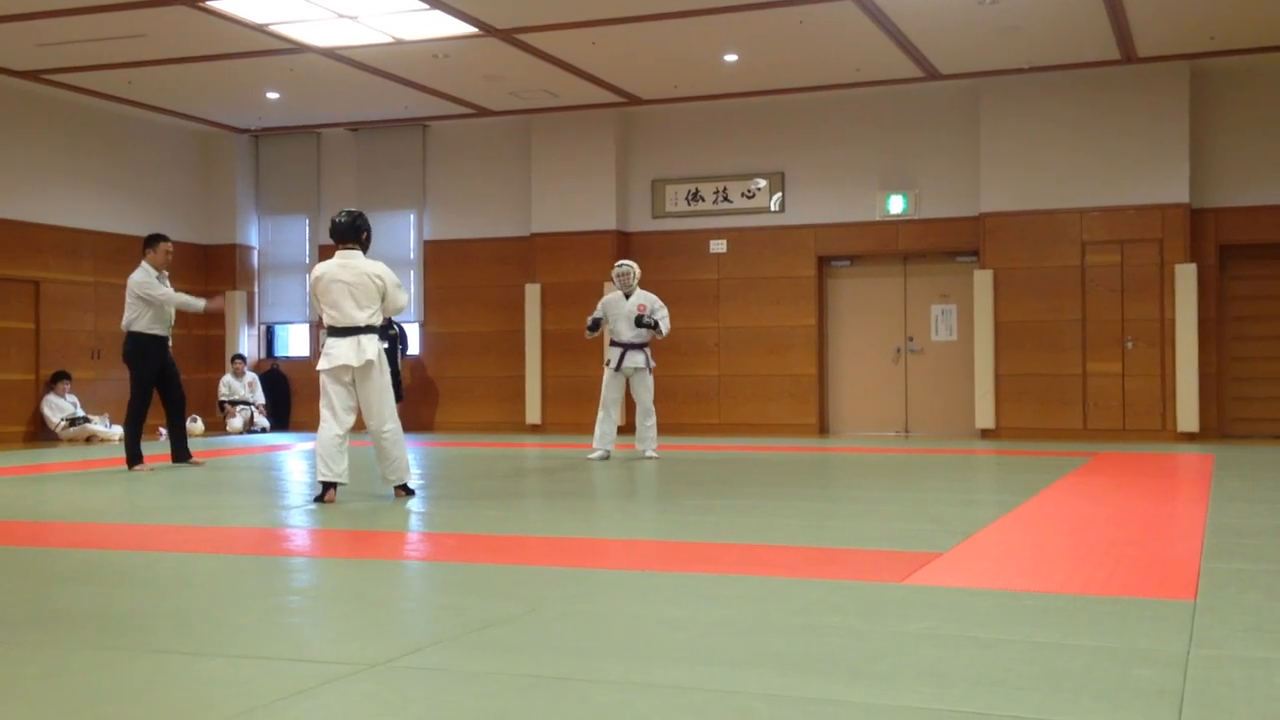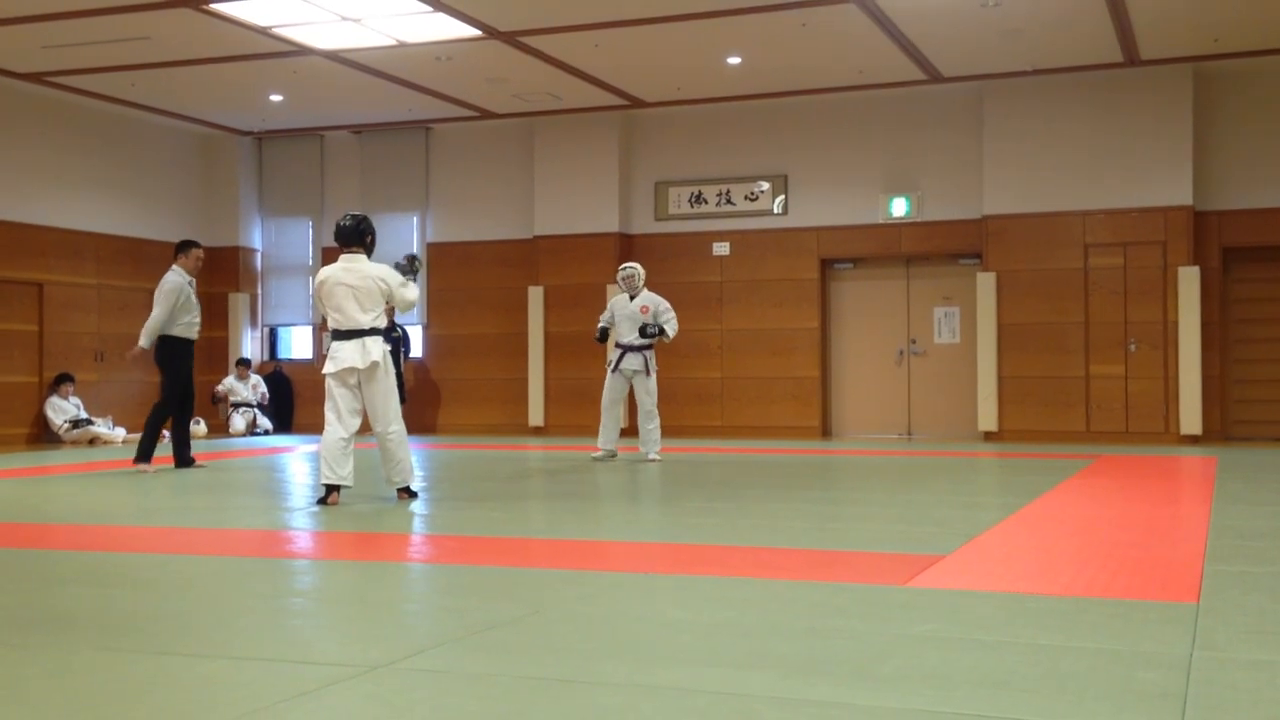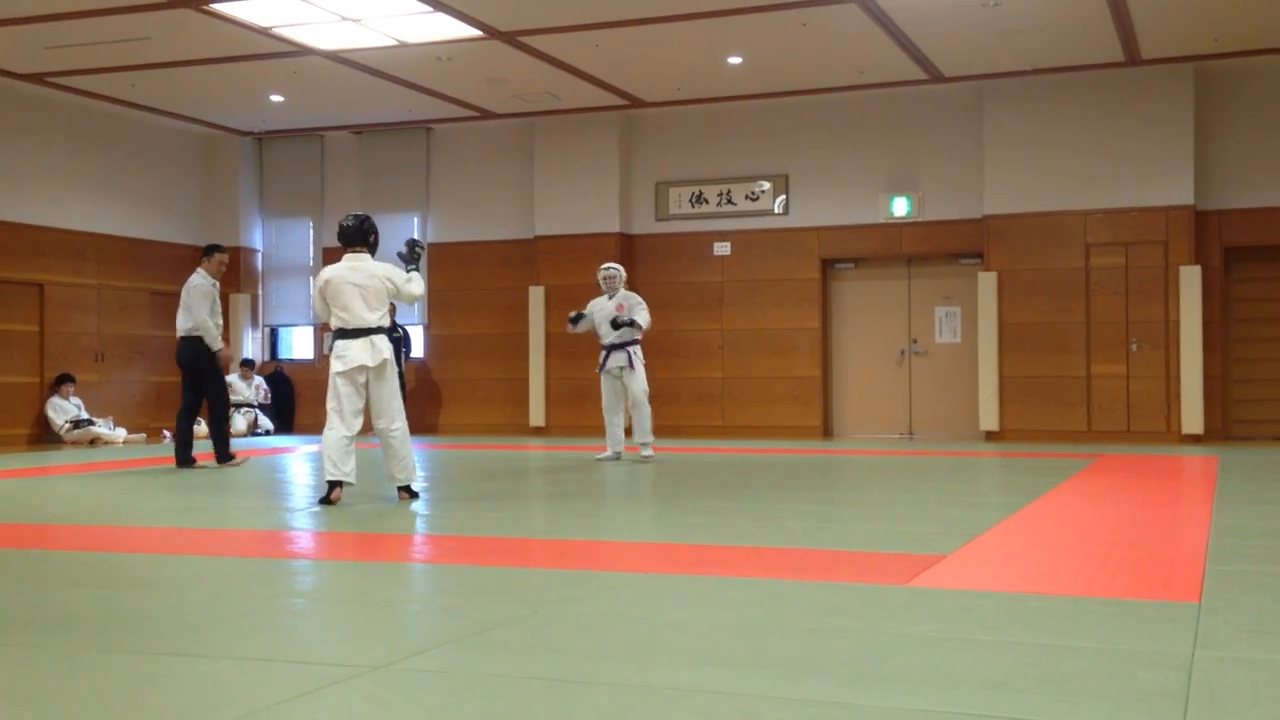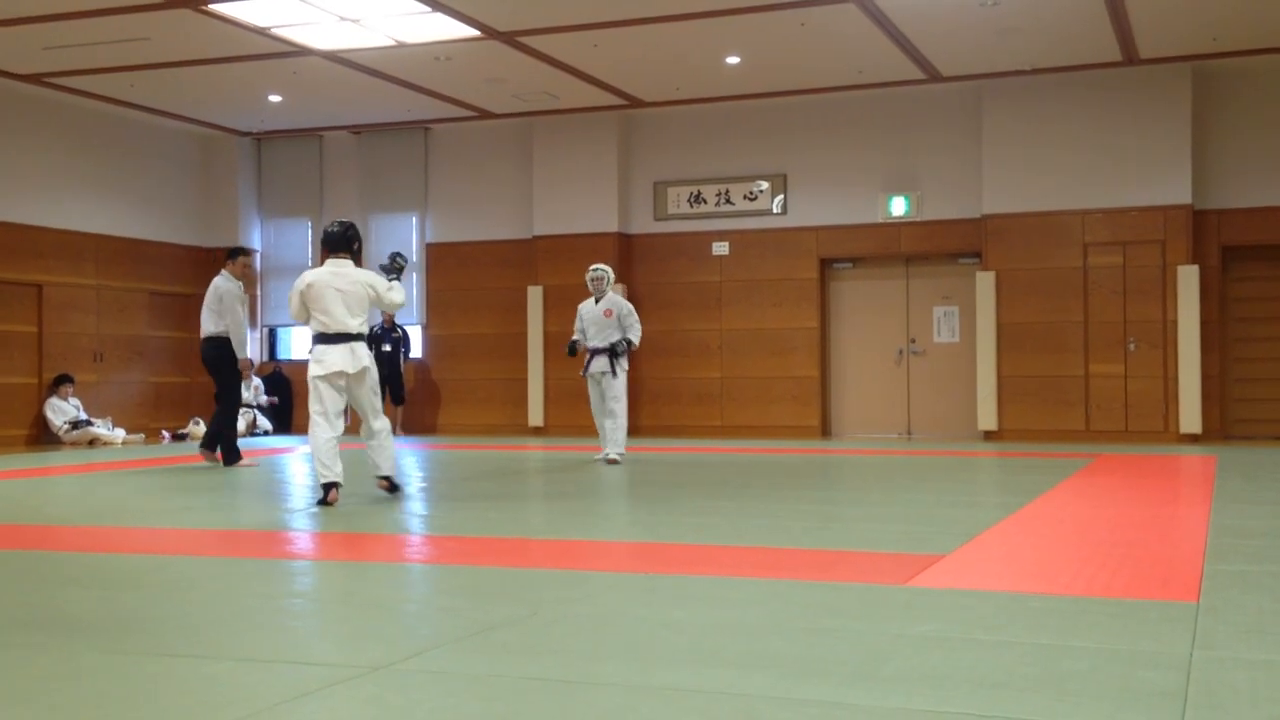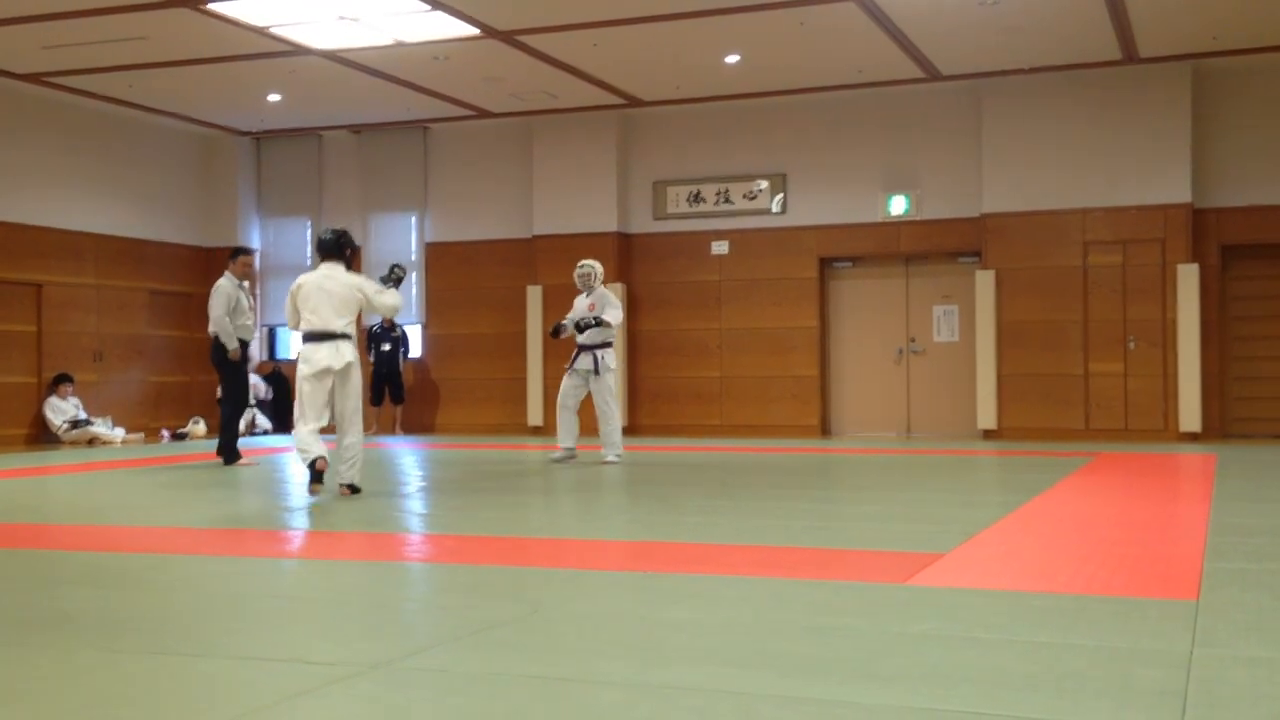
dt=0.4s
person 1, frame 1
left shoulder: (319, 272)
right shoulder: (377, 270)
right elbow: (397, 305)
left hip: (335, 349)
right hip: (368, 348)
left knee: (333, 420)
right knee: (383, 420)
left ankle: (329, 485)
right ankle: (399, 483)
person 1, frame 2
left shoulder: (324, 276)
right shoulder: (381, 273)
right elbow: (408, 300)
right wrist: (410, 276)
left hip: (340, 351)
right hip: (373, 350)
left knee: (338, 423)
right knee: (388, 421)
left ankle: (332, 487)
right ankle: (402, 485)
person 1, frame 3
left shoulder: (328, 274)
right shoulder: (385, 271)
left elbow: (322, 314)
right elbow: (414, 292)
right wrist: (413, 266)
left hip: (345, 350)
right hip: (378, 348)
left knee: (340, 422)
right knee: (391, 420)
left ankle: (335, 484)
right ankle: (404, 484)
person 1, frame 4
left shoulder: (309, 279)
right shoulder: (367, 278)
left elbow: (299, 316)
right elbow: (395, 301)
right wrist: (394, 276)
left hip: (324, 355)
right hip: (357, 354)
left knee: (325, 423)
right knee: (375, 419)
left ankle: (330, 485)
right ankle: (384, 475)
person 1, frame 5
left shoulder: (302, 282)
right shoulder: (357, 283)
left elbow: (292, 321)
right elbow: (390, 306)
right wrist: (392, 285)
left hip: (312, 353)
right hip: (343, 353)
left knee: (307, 419)
right knee: (349, 422)
left ankle: (317, 460)
right ankle: (348, 480)
person 2, frame 1
left shoulder: (161, 277)
right shoulder: (140, 279)
right elbow: (171, 299)
left wrist: (167, 343)
right wrist: (206, 305)
left hip: (158, 345)
right hip: (141, 345)
left knee: (176, 399)
right knee: (140, 402)
left ankle: (181, 453)
right ankle: (134, 459)
person 2, frame 2
left shoulder: (183, 282)
right shoulder: (175, 282)
right elbow: (160, 316)
right wrist: (143, 345)
left hip: (179, 348)
right hip: (174, 348)
left knee: (183, 403)
right knee: (169, 403)
left ankle: (183, 457)
right ankle: (143, 457)
person 2, frame 3
left shoulder: (203, 283)
right shoulder: (201, 284)
right elbow: (202, 319)
left wrist: (217, 347)
right wrist: (219, 347)
left hip: (190, 348)
right hip: (198, 348)
left knee: (190, 403)
right knee: (218, 402)
left ankle: (184, 457)
right ankle: (224, 455)
person 2, frame 4
left shoulder: (221, 284)
right shoulder: (230, 287)
right elbow: (235, 323)
left wrist: (239, 354)
right wrist: (242, 356)
left hip: (214, 346)
right hip: (223, 348)
left knee: (226, 401)
right knee: (230, 402)
left ankle: (209, 445)
right ankle: (231, 456)
person 2, frame 5
left shoulder: (242, 288)
right shoulder: (224, 287)
right elbow: (219, 318)
left wrist: (243, 348)
right wrist: (232, 346)
left hip: (238, 348)
right hip: (228, 350)
left knee: (239, 400)
right knee: (234, 401)
left ankle: (226, 448)
right ankle: (231, 455)
person 3, frame 1
left shoulder: (650, 299)
right shoulder: (608, 301)
left elbow: (664, 326)
right elbow: (593, 327)
left wrist: (652, 323)
right wrist: (592, 327)
left hip: (640, 356)
right hip: (616, 355)
left knee: (645, 403)
right knee: (608, 402)
left ankle: (648, 447)
right ankle: (603, 448)
person 3, frame 2
left shoulder: (655, 301)
right shoulder: (615, 302)
left elbow: (672, 326)
right elbow: (606, 322)
left wrist: (657, 331)
right wrist: (602, 332)
left hip: (643, 358)
right hip: (619, 357)
left knee: (647, 406)
right knee: (610, 403)
left ankle: (651, 450)
right ankle: (608, 447)
person 3, frame 3
left shoulder: (632, 298)
right shoulder: (596, 304)
left elbow: (643, 319)
right elbow: (579, 325)
left wrist: (628, 322)
right wrist: (574, 319)
left hip: (630, 355)
right hip: (608, 357)
left knee: (638, 397)
right knee: (611, 405)
left ankle: (645, 443)
right ankle: (615, 449)
person 3, frame 4
left shoulder: (620, 304)
right shoulder: (584, 307)
left elbow: (635, 330)
right elbow: (581, 333)
left wrist: (624, 344)
right wrist: (575, 344)
left hip: (614, 361)
right hip: (593, 361)
left knee: (615, 405)
right knee: (599, 408)
left ankle: (615, 450)
right ankle: (608, 448)
person 3, frame 5
left shoulder: (606, 297)
right shoulder: (579, 301)
left elbow: (614, 316)
right elbow: (571, 320)
left wrist: (593, 322)
right wrist: (562, 327)
left hip: (600, 358)
right hip: (580, 357)
left knee: (605, 406)
right knee: (565, 401)
left ankle: (613, 451)
right ankle: (567, 447)
